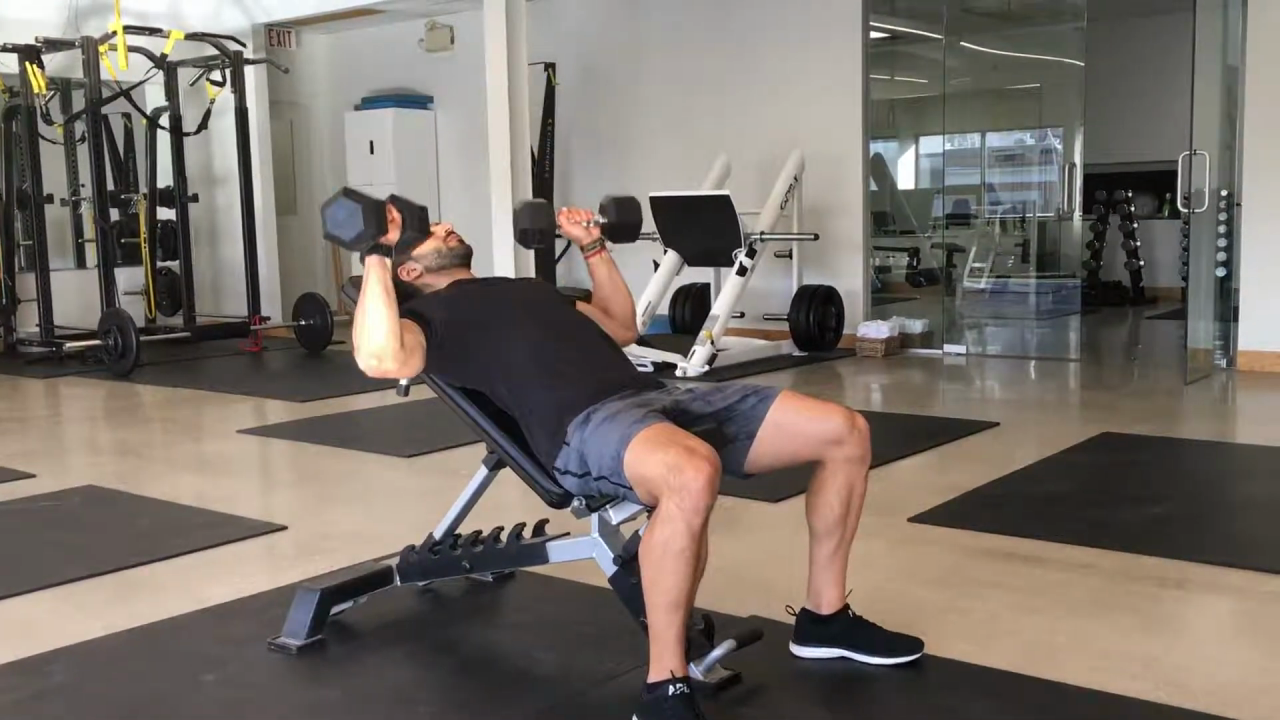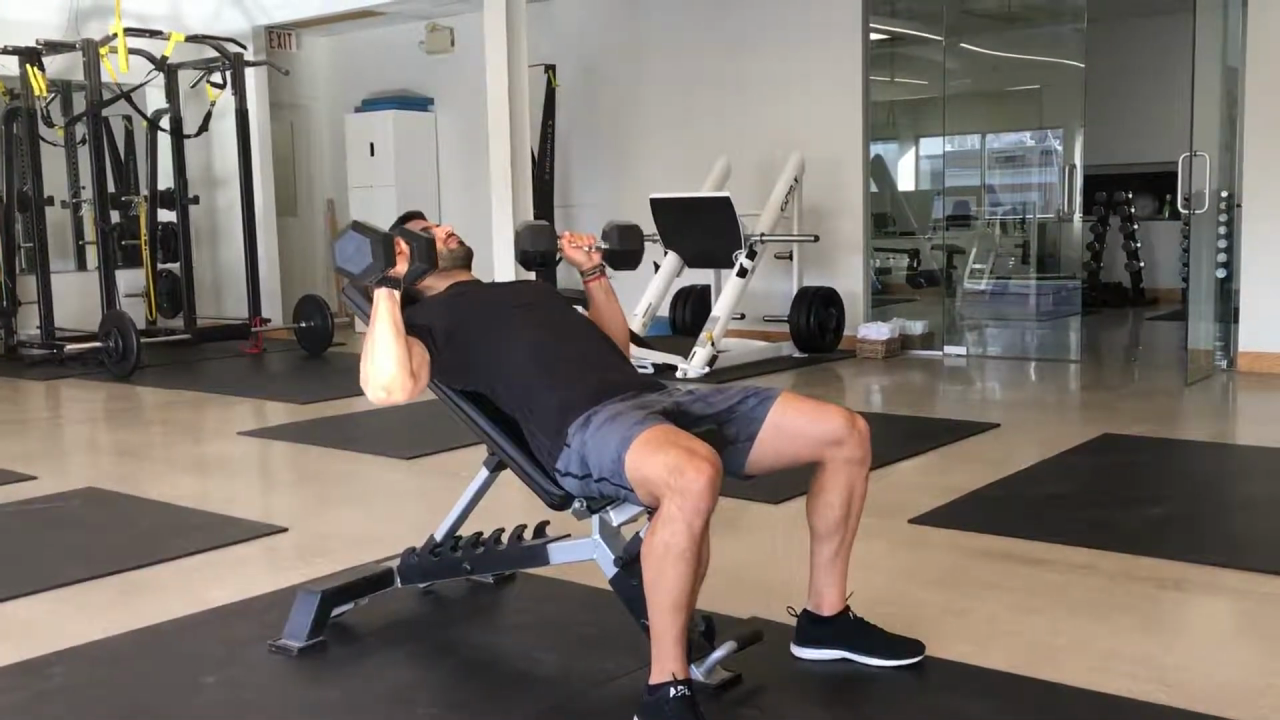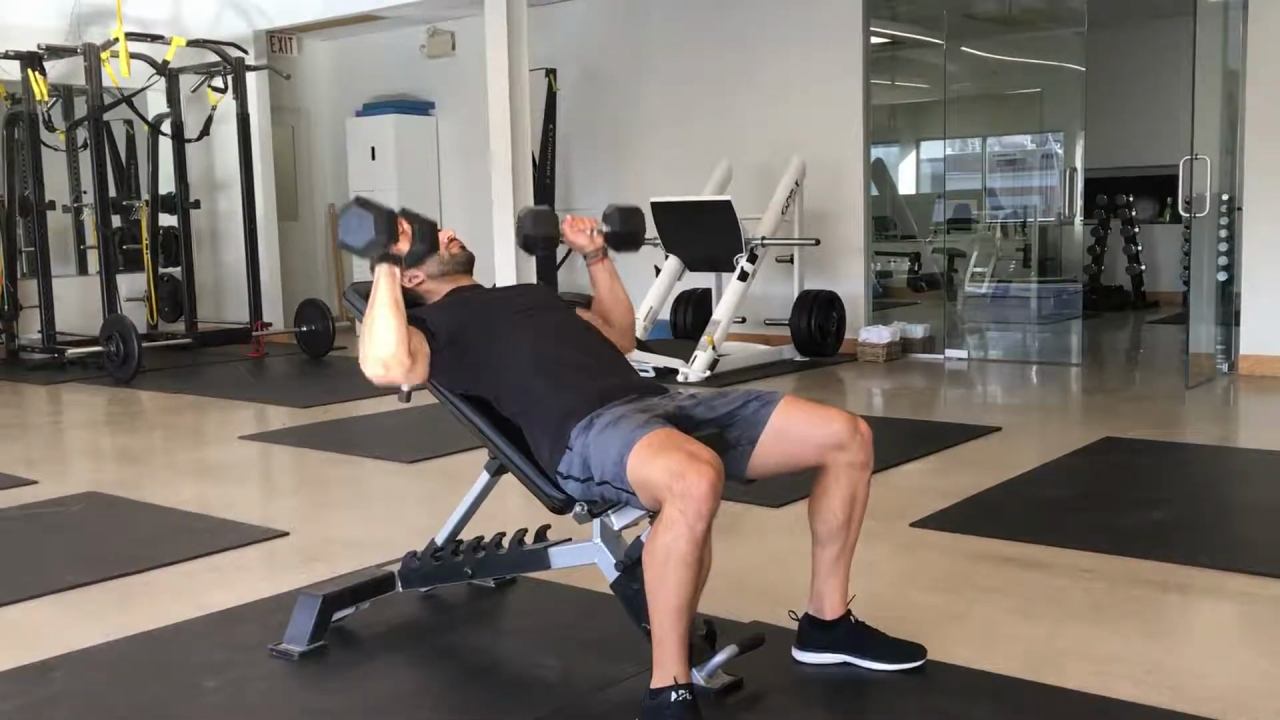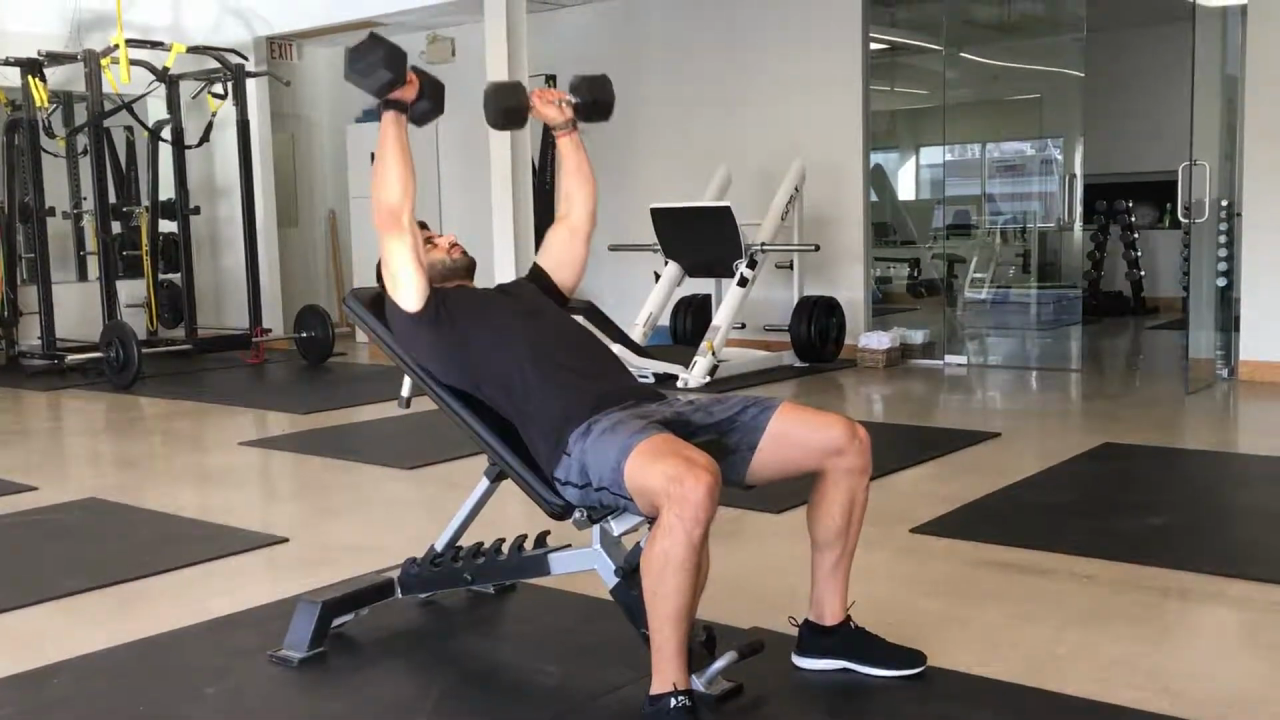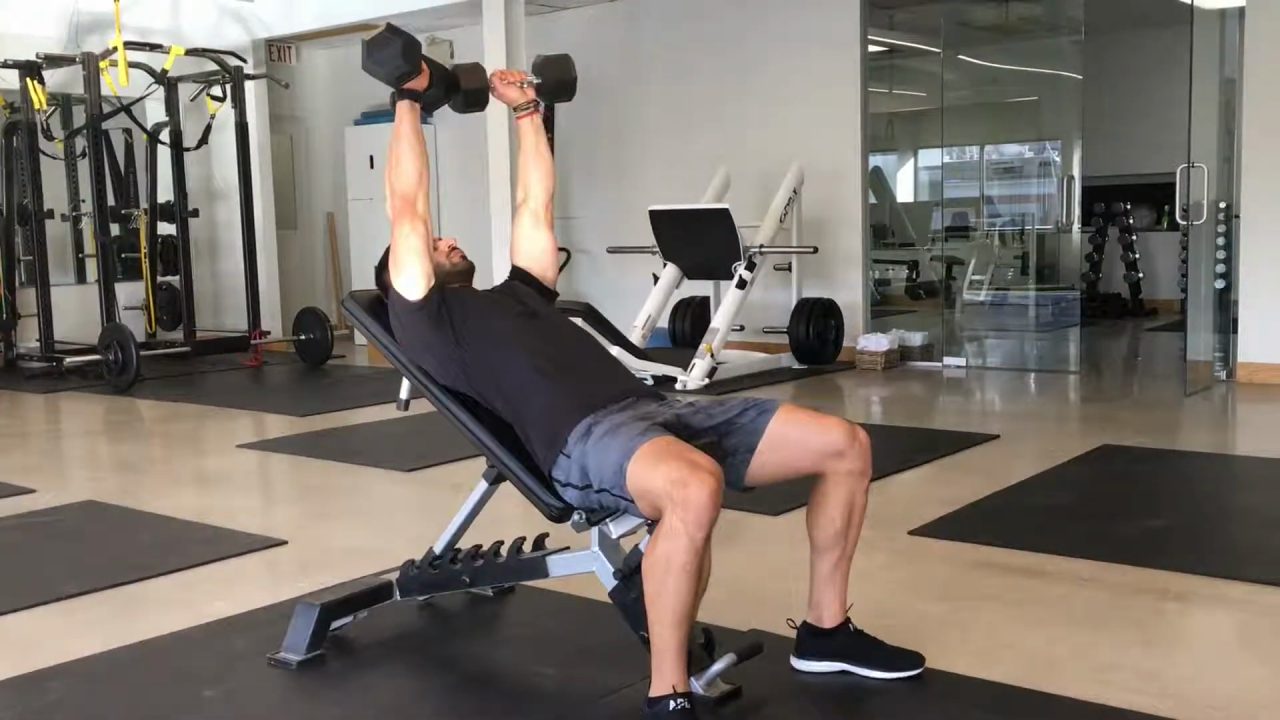
dt=0.4s
person 1, frame 1
left shoulder: (524, 286)
right shoulder: (428, 313)
left elbow: (621, 329)
right elbow: (380, 360)
left wrist: (592, 249)
right wrist: (378, 255)
left hip: (651, 395)
right hip: (583, 425)
left knee: (845, 432)
right knee: (692, 476)
left ankle: (824, 618)
person 1, frame 2
left shoulder: (525, 286)
right shoulder: (429, 318)
right elbow: (387, 389)
left wrist: (593, 274)
right wrist: (388, 285)
left hip: (653, 396)
right hip: (585, 426)
left knee: (845, 434)
right knee: (693, 477)
left ankle: (825, 619)
person 1, frame 3
left shoulder: (525, 292)
right shoulder: (433, 322)
left elbow: (620, 334)
right elbow: (384, 367)
left wrist: (597, 256)
right wrist: (388, 259)
left hip: (651, 399)
right hip: (586, 430)
left knee: (846, 436)
right knee: (694, 480)
left ankle: (827, 624)
person 1, frame 4
left shoulder: (522, 293)
right shoulder: (429, 320)
left elbow: (577, 219)
right elbow: (390, 225)
left wrist: (564, 129)
right wrist: (394, 114)
left hip: (653, 407)
right hip: (583, 439)
left knee: (844, 443)
right knee: (692, 487)
left ankle: (827, 628)
person 1, frame 5
left shoulder: (517, 292)
right shoulder: (428, 320)
left elbow: (535, 203)
right elbow: (406, 212)
left wrist: (524, 110)
right wrist: (409, 102)
left hip: (654, 408)
right hip: (583, 439)
left knee: (844, 445)
right knee: (695, 491)
left ankle: (825, 630)
